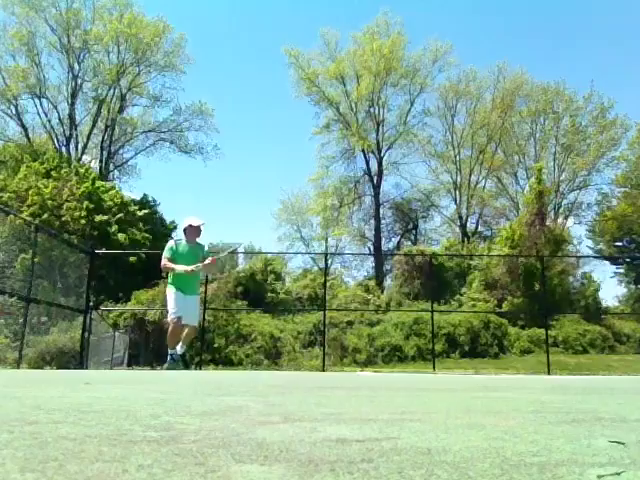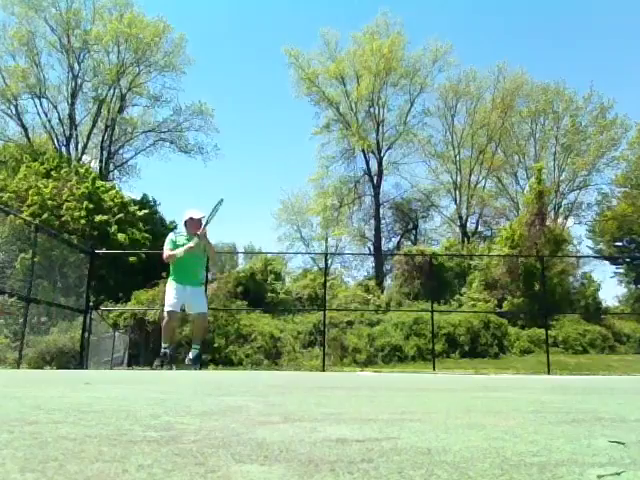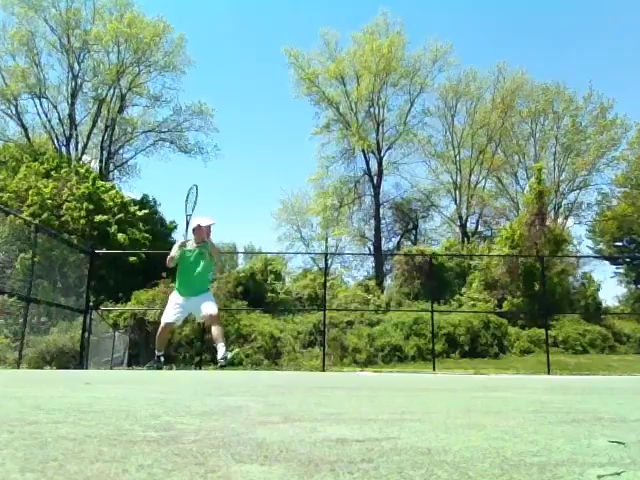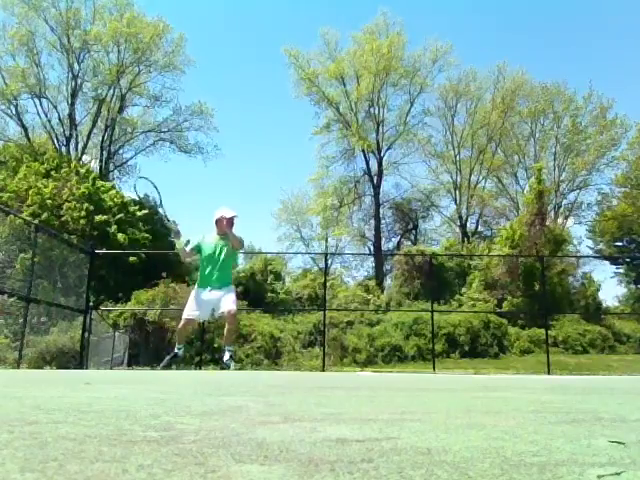
dt=0.2s
person 1, frame 1
left shoulder: (201, 248)
right shoulder: (173, 244)
left elbow: (208, 270)
right elbow: (164, 265)
left wrist: (209, 264)
right wrist: (184, 269)
left hip: (193, 294)
right hip: (176, 291)
left knee: (192, 327)
right knee: (175, 322)
left ankle: (179, 351)
right ankle: (172, 357)
person 1, frame 2
left shoulder: (203, 241)
right shoulder: (174, 237)
left elbow: (212, 254)
right elbow: (166, 257)
left wrist: (204, 237)
right wrist: (185, 248)
left hip: (196, 286)
right hip: (176, 284)
left knee: (201, 318)
right knee: (170, 316)
left ankle: (194, 355)
right ankle: (165, 353)
person 1, frame 3
left shoulder: (212, 248)
right shoulder: (184, 246)
left elbow: (216, 255)
right elbow: (169, 263)
left wrist: (207, 240)
right wrist: (178, 249)
left hip: (203, 295)
right hip: (180, 295)
left knee: (213, 317)
right knee: (165, 326)
left ankle: (222, 355)
right ankle: (158, 357)
person 1, frame 4
left shoulder: (234, 240)
right shoulder: (203, 240)
left elbow: (239, 246)
left wrist: (227, 230)
left hip: (224, 289)
right hip: (202, 289)
left knee: (231, 314)
right knee: (186, 322)
left ankle: (228, 356)
right ankle: (177, 353)
